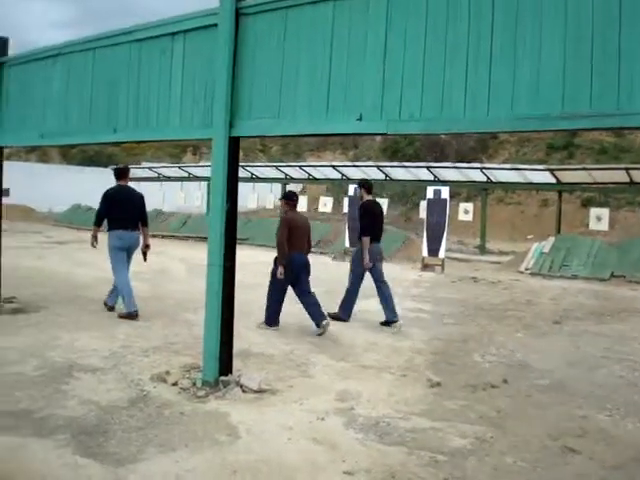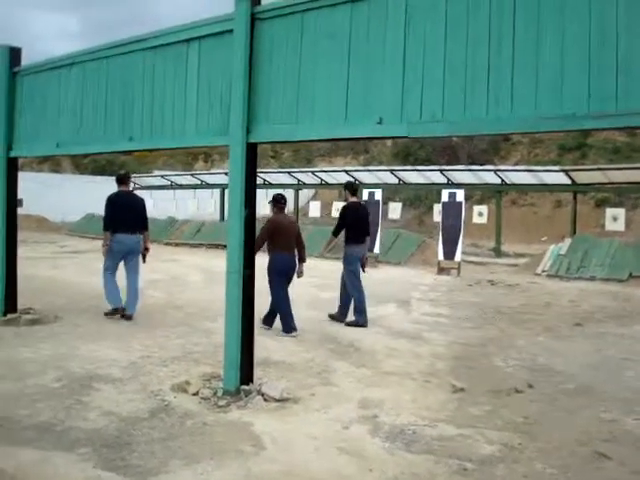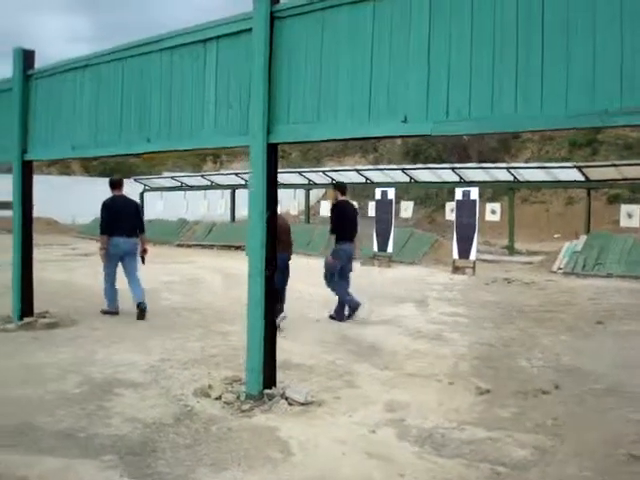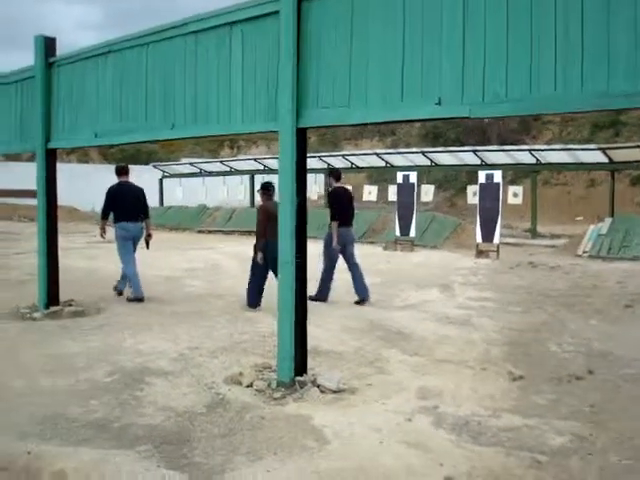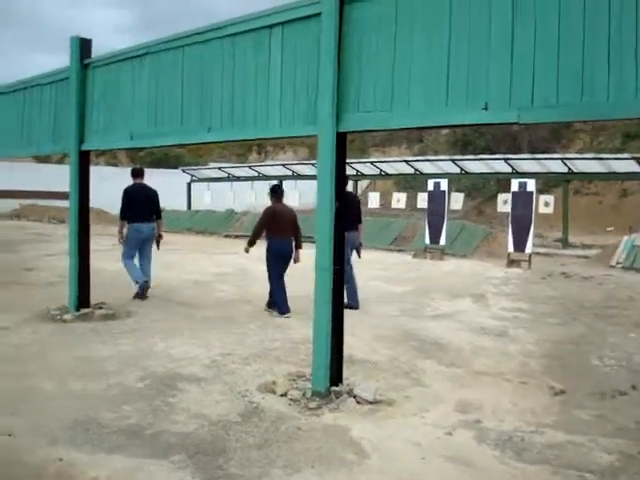
dt=0.4s
person 1, frame 1
left shoulder: (110, 193)
right shoulder: (138, 195)
left elbow: (100, 216)
right elbow: (144, 220)
left wrist: (94, 234)
right wrist: (146, 241)
left hip: (117, 235)
right hip: (134, 236)
left knee: (121, 273)
right knee: (122, 271)
left ankle: (131, 309)
right ankle: (110, 301)
person 1, frame 2
left shoulder: (113, 198)
right shoulder: (139, 200)
left elbow: (108, 223)
right elbow: (144, 224)
left wrist: (105, 243)
right wrist: (146, 243)
left hip: (118, 239)
right hip: (135, 239)
left knee: (108, 273)
right knee: (133, 277)
left ankle: (117, 306)
right ankle: (129, 311)
person 1, frame 3
left shoulder: (107, 203)
right shoulder: (133, 203)
left elbow: (104, 227)
right elbow: (141, 226)
left wrist: (102, 247)
right wrist: (143, 245)
left hip: (115, 242)
right hip: (131, 242)
left knee: (109, 276)
right knee: (132, 276)
left ankle: (112, 308)
right ankle: (140, 303)
person 1, frame 4
left shoulder: (113, 190)
right shoulder: (139, 190)
left elbow: (106, 210)
right elbow: (145, 212)
left wrist: (102, 227)
right wrist: (148, 230)
left hip: (123, 227)
right hip: (138, 227)
left knee: (128, 262)
right knee: (128, 258)
left ankle: (138, 294)
right ankle: (120, 286)
person 1, frame 5
left shoulder: (128, 190)
right shoulder: (152, 191)
left elbow: (124, 213)
right elbow: (158, 213)
left wrist: (120, 231)
right wrist: (159, 231)
left hip: (135, 228)
right hip: (150, 228)
left knee: (127, 258)
right knee: (146, 260)
left ankle: (142, 282)
right ankle: (142, 291)
person 2, frame 1
left shoulder: (364, 206)
right shoulder: (378, 206)
left elbow: (365, 232)
left wrist: (365, 255)
left hip: (366, 248)
right hip: (377, 247)
left knee: (354, 282)
right knee: (380, 282)
left ankle: (344, 314)
right ankle: (391, 317)
person 2, frame 2
left shoulder: (347, 208)
right shoulder: (364, 208)
left elbow: (338, 230)
right elbow: (367, 232)
left wrist: (326, 247)
right wrist: (365, 251)
left hip: (351, 249)
right hip: (361, 248)
left knee: (354, 284)
right knee: (346, 281)
left ankle: (361, 319)
right ankle: (341, 314)
person 2, frame 3
left shoulder: (336, 206)
right shoulder: (352, 207)
left elbow: (334, 230)
left wrist: (329, 252)
left hip: (340, 246)
right hip: (351, 247)
left knee: (331, 278)
right knee: (343, 280)
left ankle: (352, 302)
right ankle: (339, 313)
person 2, frame 4
left shoulder: (333, 193)
right shoulder: (348, 193)
left elbow: (334, 217)
left wrist: (334, 239)
left hip: (337, 232)
right hip: (349, 231)
left knee: (329, 265)
right knee: (352, 263)
left ankle: (322, 294)
right ankle: (363, 295)
person 2, frame 5
left shoulder: (339, 198)
right shoulder: (355, 198)
left elbow: (335, 220)
right elbow: (359, 219)
right wrist: (359, 238)
left hip: (345, 235)
right hip: (354, 235)
left knee: (346, 268)
right knee: (344, 265)
left ankle: (353, 302)
person 3, frame 1
left shoulder: (286, 219)
right shoulder: (305, 220)
left elbow: (282, 243)
right elbow: (308, 244)
left wrist: (280, 264)
left hip: (288, 260)
right hip: (303, 260)
left knee: (276, 292)
right knee: (305, 292)
left ankle: (271, 322)
right ankle: (321, 320)
person 3, frame 2
left shoulder: (272, 221)
right shoulder: (293, 222)
left elbow: (259, 241)
right elbow: (300, 245)
right wrist: (301, 264)
left hip: (277, 261)
right hip: (291, 260)
left knee: (280, 295)
right knee: (278, 292)
left ankle: (289, 329)
right ankle: (268, 321)
person 3, frame 3
right shoulder: (284, 221)
right elbow: (289, 243)
right hip: (284, 259)
right knee: (280, 292)
left ankle: (277, 314)
right ankle: (276, 318)
person 3, frame 4
left shoulder: (263, 208)
left elbow: (260, 230)
left wrist: (259, 250)
left hip: (267, 246)
right hip: (279, 246)
left knee: (257, 276)
left ankle: (253, 303)
person 3, frame 5
left shoulder: (271, 210)
right shoulder: (291, 211)
left elbow: (259, 228)
right elbow: (297, 232)
left wrist: (249, 244)
right wrist: (297, 250)
left hip: (275, 247)
right hip: (288, 247)
left knee: (276, 279)
right knee: (278, 276)
left ankle: (284, 311)
right ankle: (272, 304)
